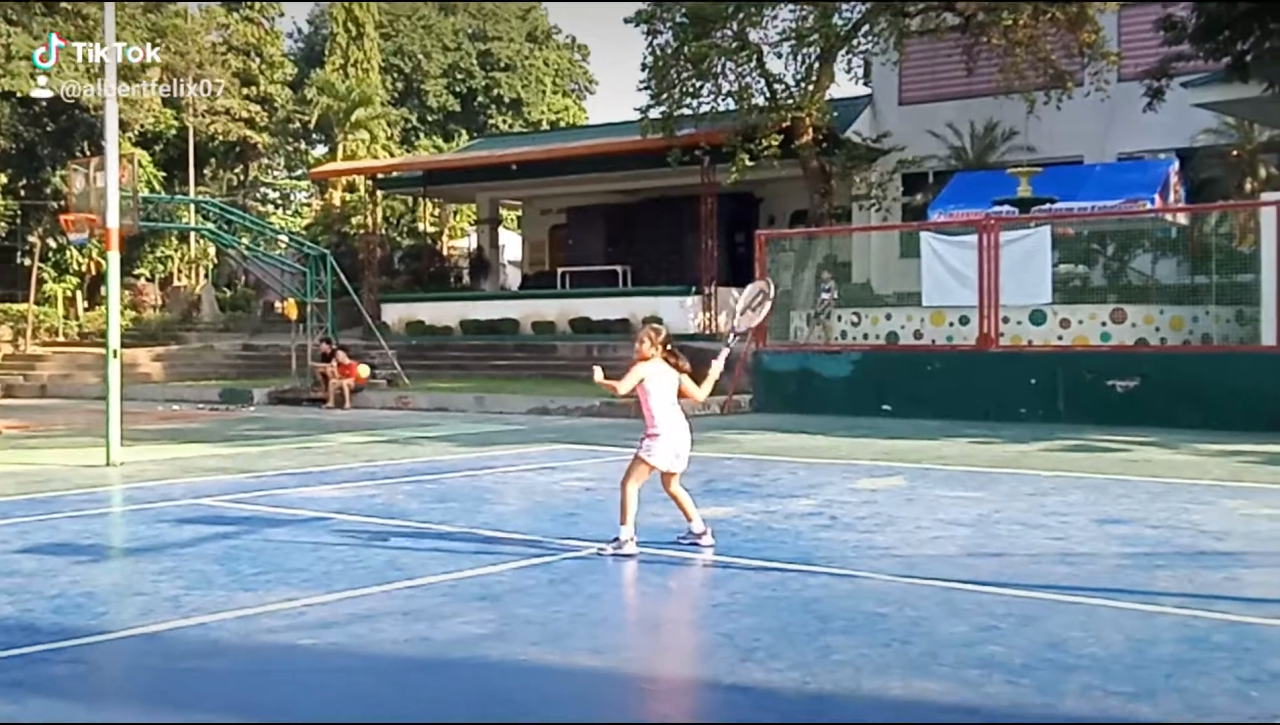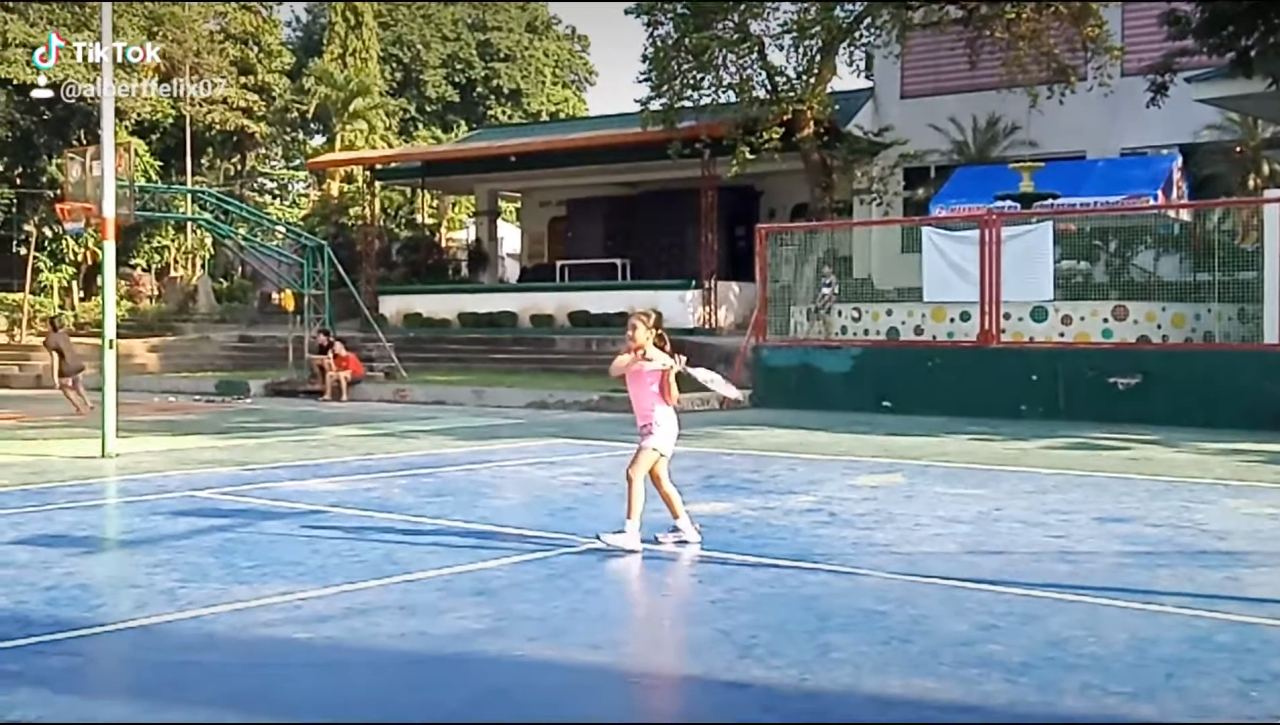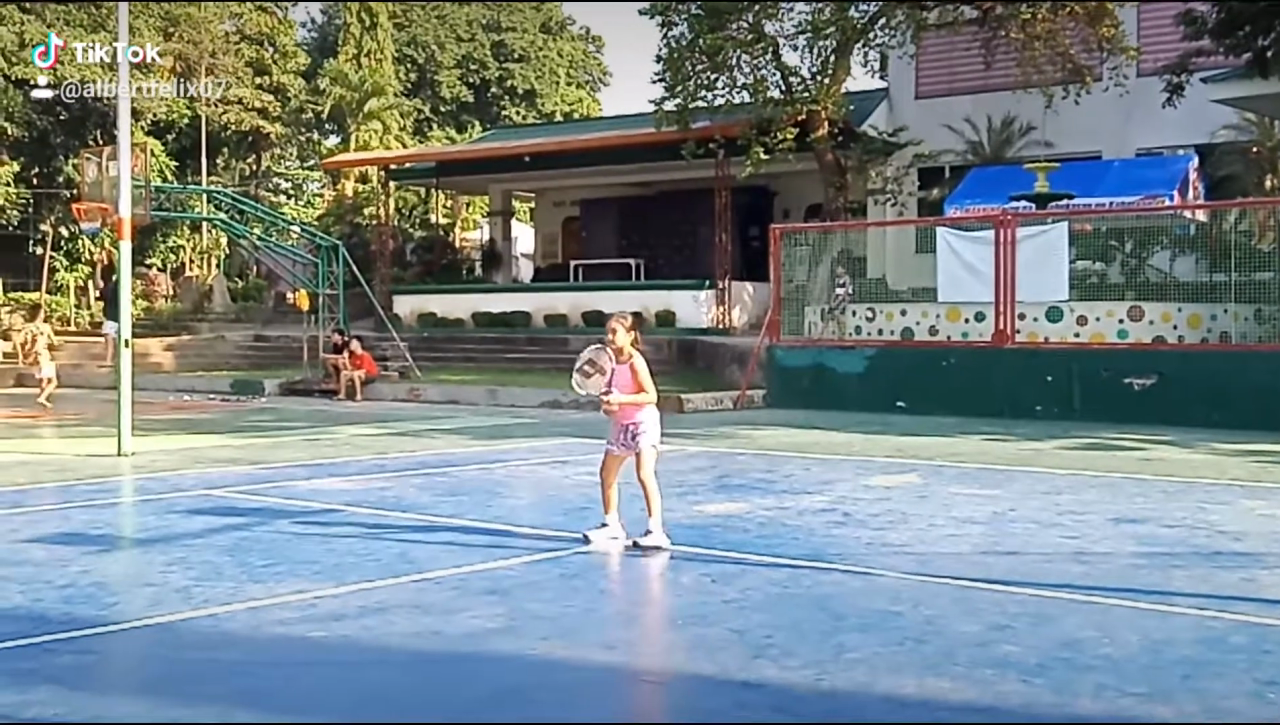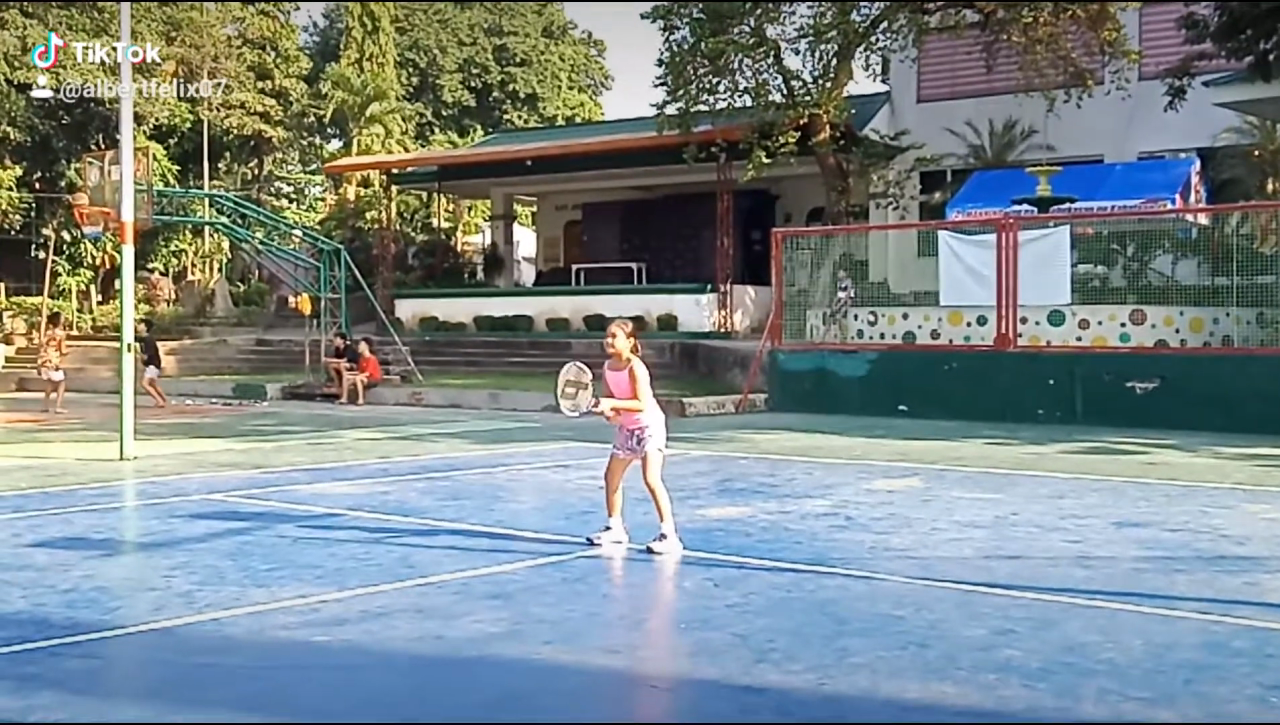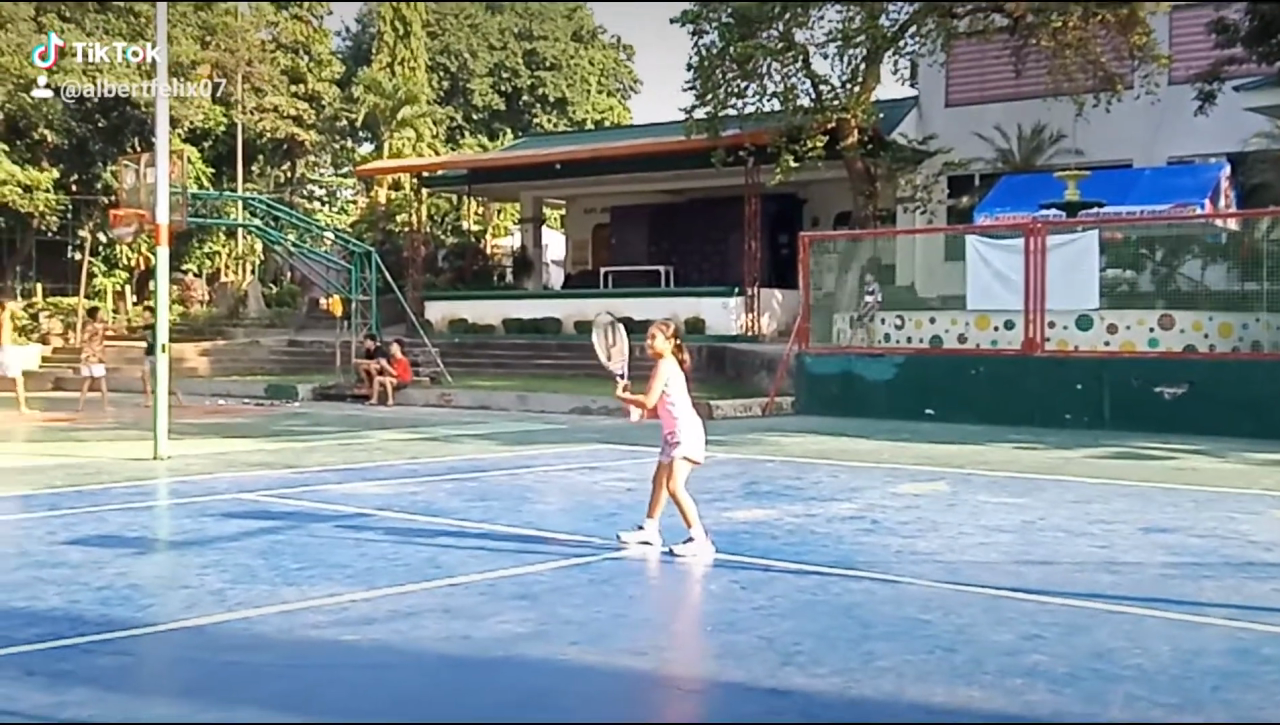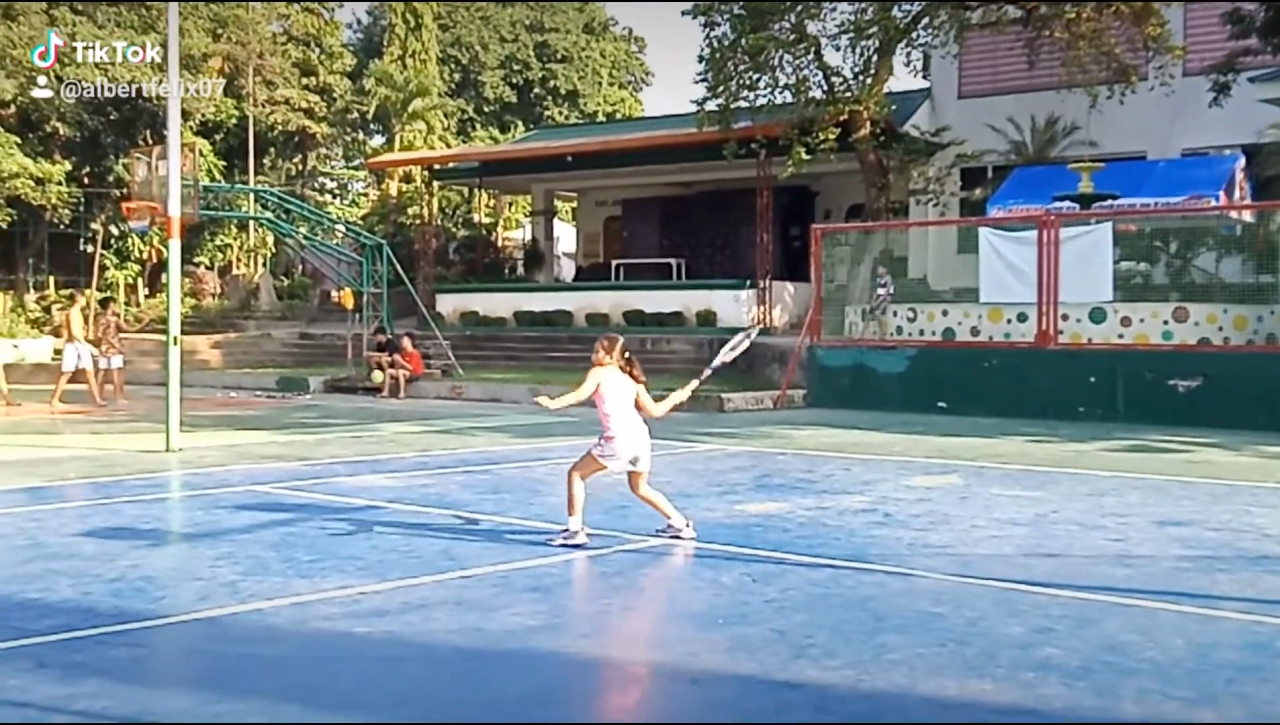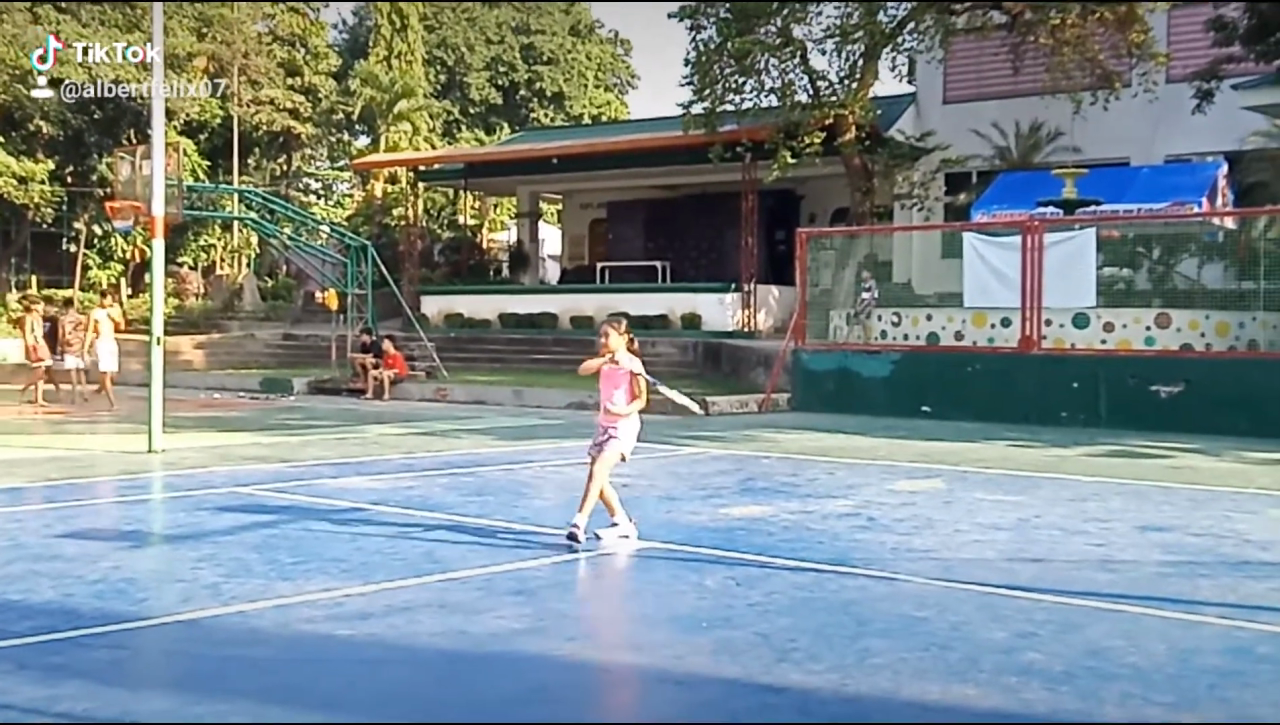
dt=0.7s
person 1, frame 1
left shoulder: (641, 368)
right shoulder: (674, 370)
left elbow: (621, 389)
right elbow: (699, 396)
left wrist: (601, 380)
right wrist: (714, 372)
left hip: (661, 435)
right hip: (680, 433)
left knee: (629, 483)
right knee: (671, 485)
left ankle: (626, 539)
right ankle: (700, 530)
person 1, frame 2
left shoulder: (663, 360)
right shoulder: (632, 354)
left elbow: (672, 399)
right elbow: (614, 370)
left wrist: (671, 375)
right wrist: (639, 358)
left hip: (660, 424)
right hip: (646, 425)
left knee: (634, 473)
right knee: (660, 480)
left ankle: (632, 533)
right ankle: (685, 528)
person 1, frame 3
left shoulder: (635, 362)
left elbow: (651, 396)
right elbow: (607, 392)
left wrist: (621, 399)
right wrist: (607, 406)
left hip: (644, 423)
right hip: (622, 424)
left knee: (645, 475)
right knee: (607, 473)
left ankle: (656, 529)
right ankle: (612, 524)
person 1, frame 4
left shoulder: (635, 367)
right shoulder: (607, 367)
left elbow: (642, 404)
left wrist: (612, 403)
right wrist: (609, 412)
left hip: (649, 426)
right hip: (627, 429)
left knee: (652, 479)
right knee: (611, 477)
left ankle: (669, 535)
right ankle: (616, 528)
person 1, frame 5
left shoulder: (664, 365)
right shoulder: (668, 365)
left elbow: (649, 402)
right elbow: (659, 407)
left wrist: (622, 396)
right wrist: (633, 401)
left hip: (685, 431)
right hip: (674, 433)
left knee: (674, 486)
right knee: (660, 480)
left ankle: (699, 539)
right ankle: (649, 529)
person 1, frame 6
left shoulder: (599, 373)
right shoulder: (631, 381)
left elbow: (581, 393)
right elbow: (655, 411)
left wrist: (554, 403)
right wrist: (679, 396)
left hip: (619, 439)
right hip: (640, 437)
left knee: (576, 474)
right knee: (640, 487)
left ankle: (575, 529)
right ankle: (680, 524)
person 1, frame 7
left shoulder: (633, 364)
right shoulder: (605, 359)
left elbow: (641, 400)
right elbow: (583, 370)
left wrist: (624, 412)
right wrist: (607, 359)
left hip: (623, 427)
right hip: (603, 426)
left knee: (598, 471)
right knee: (599, 478)
left ankle: (580, 523)
right ankle: (623, 523)
